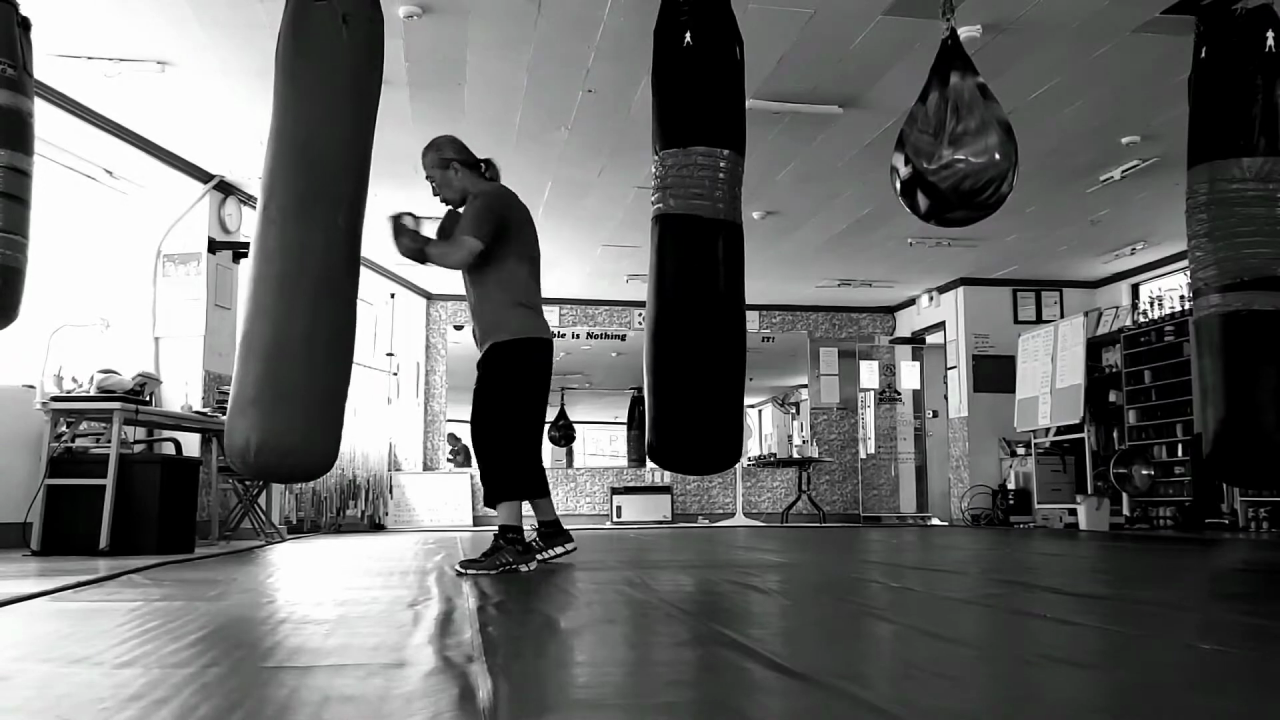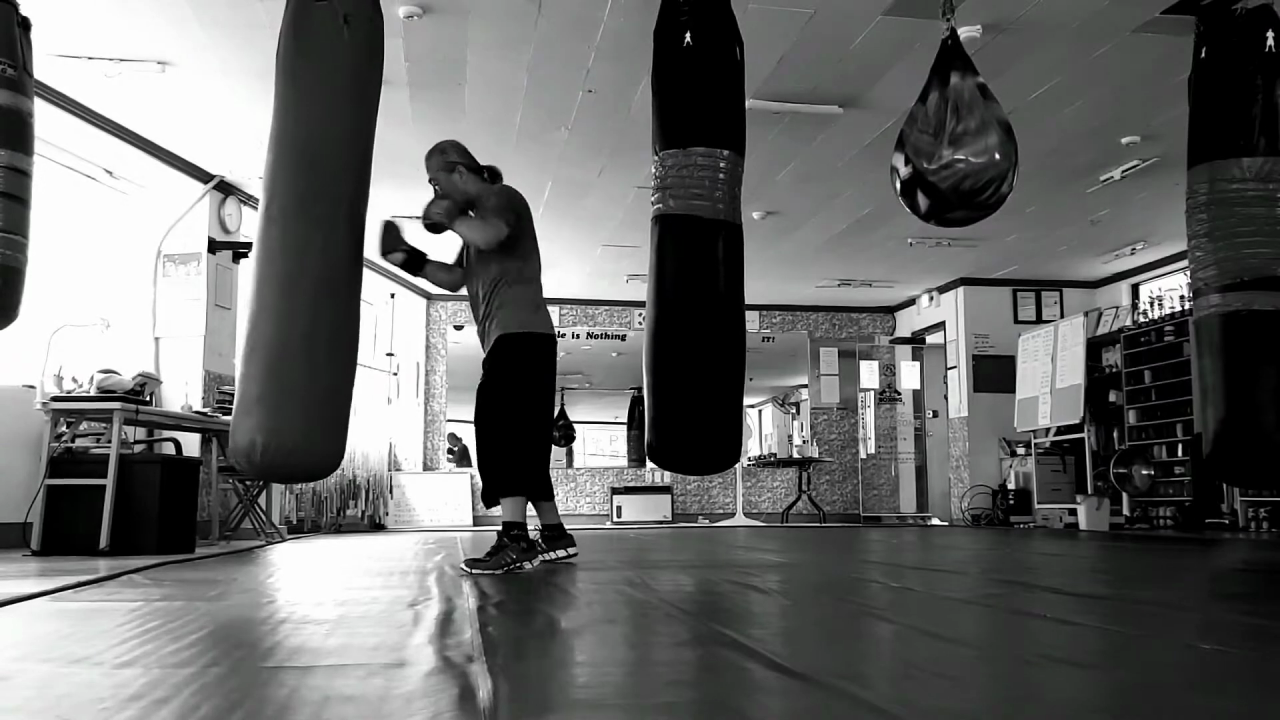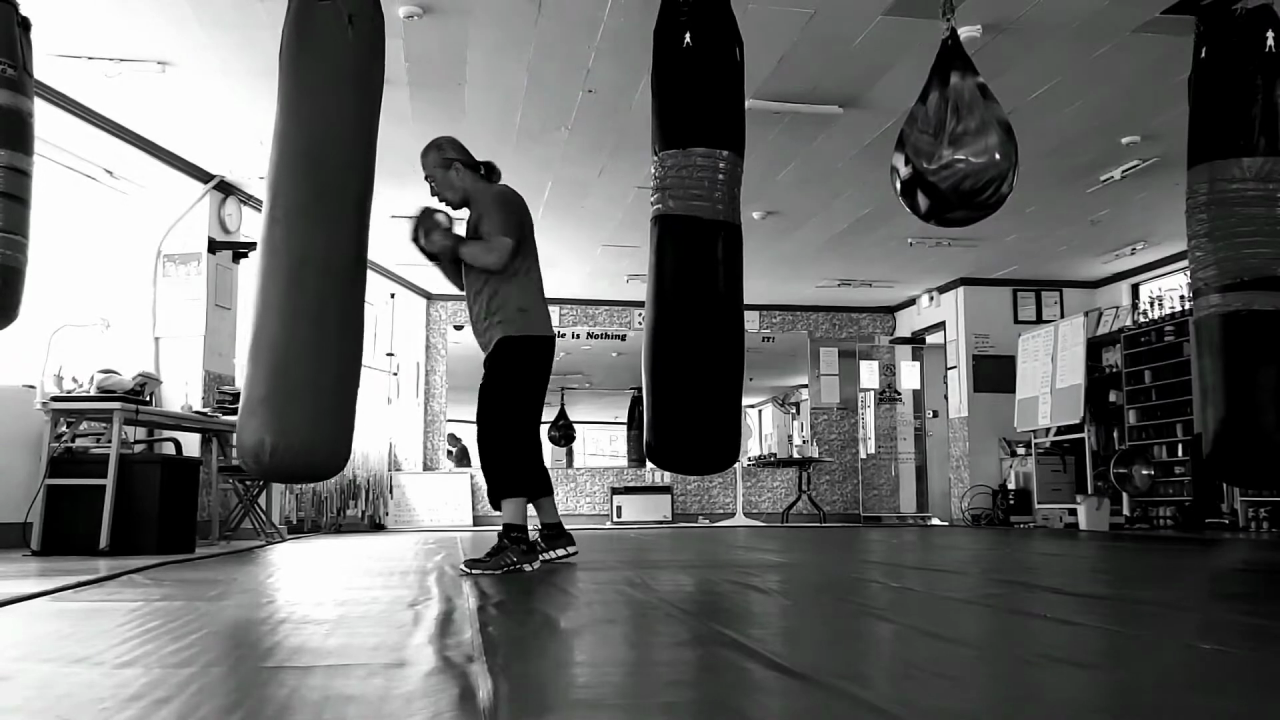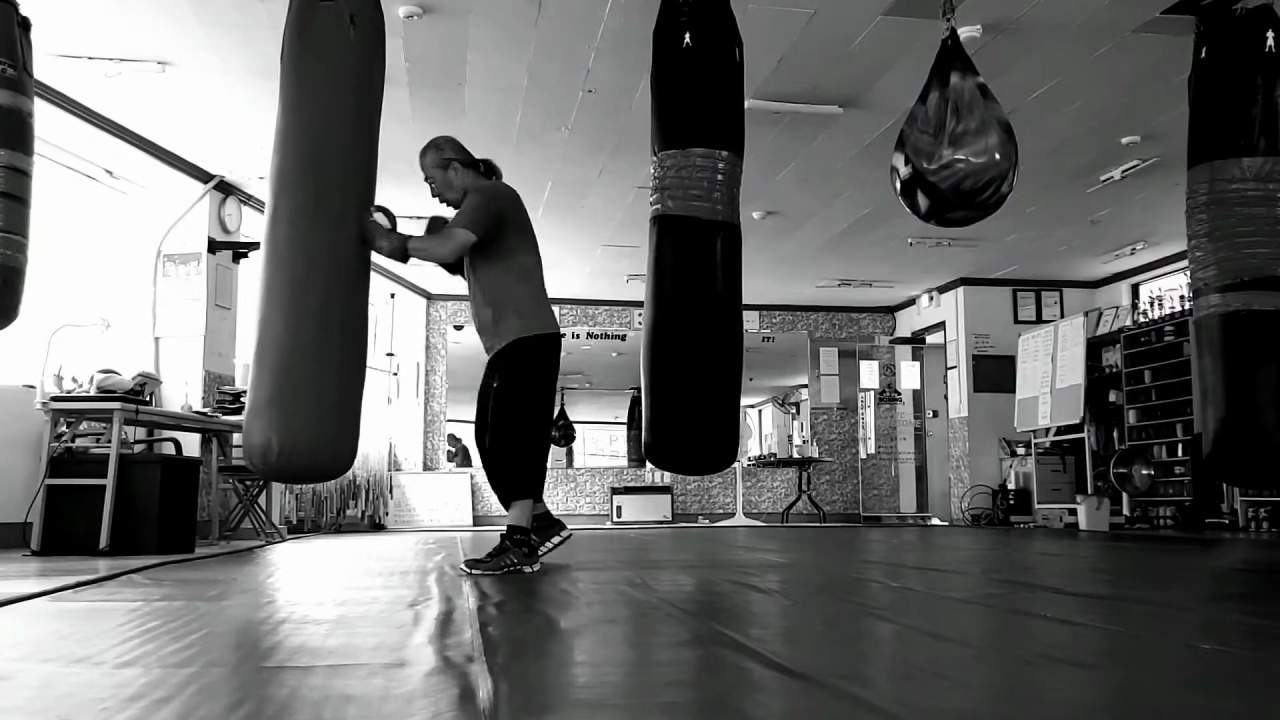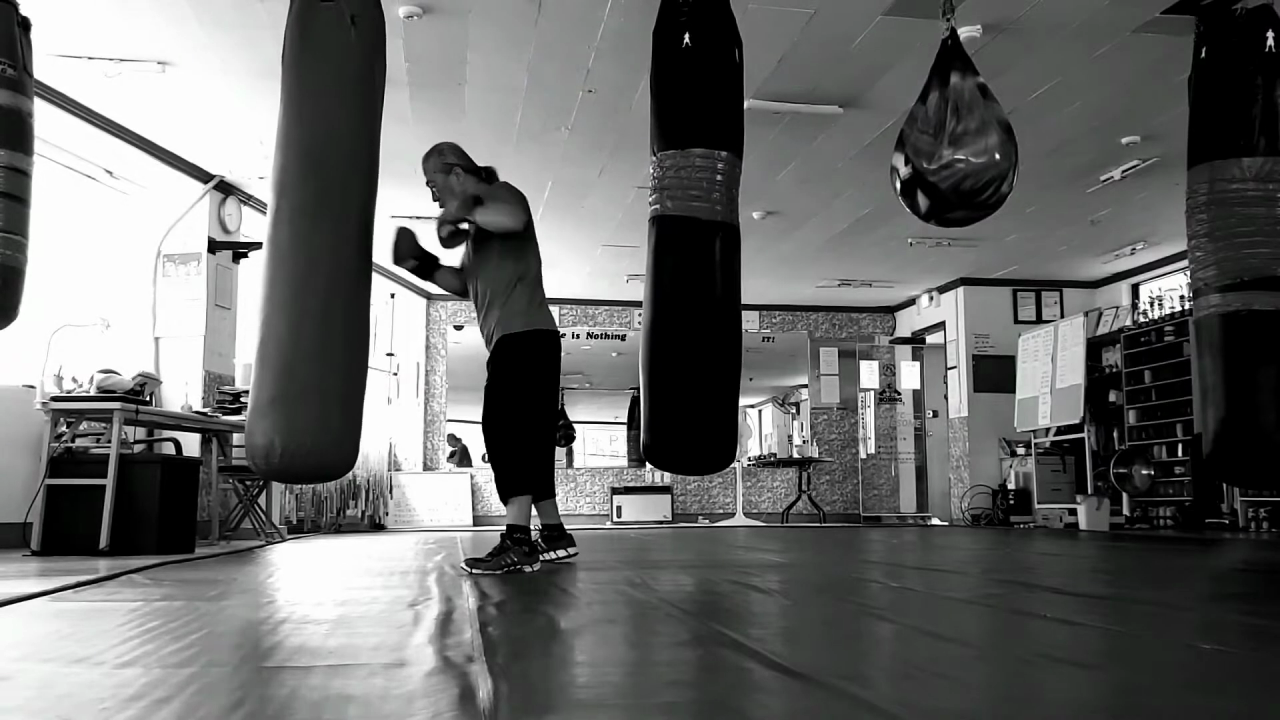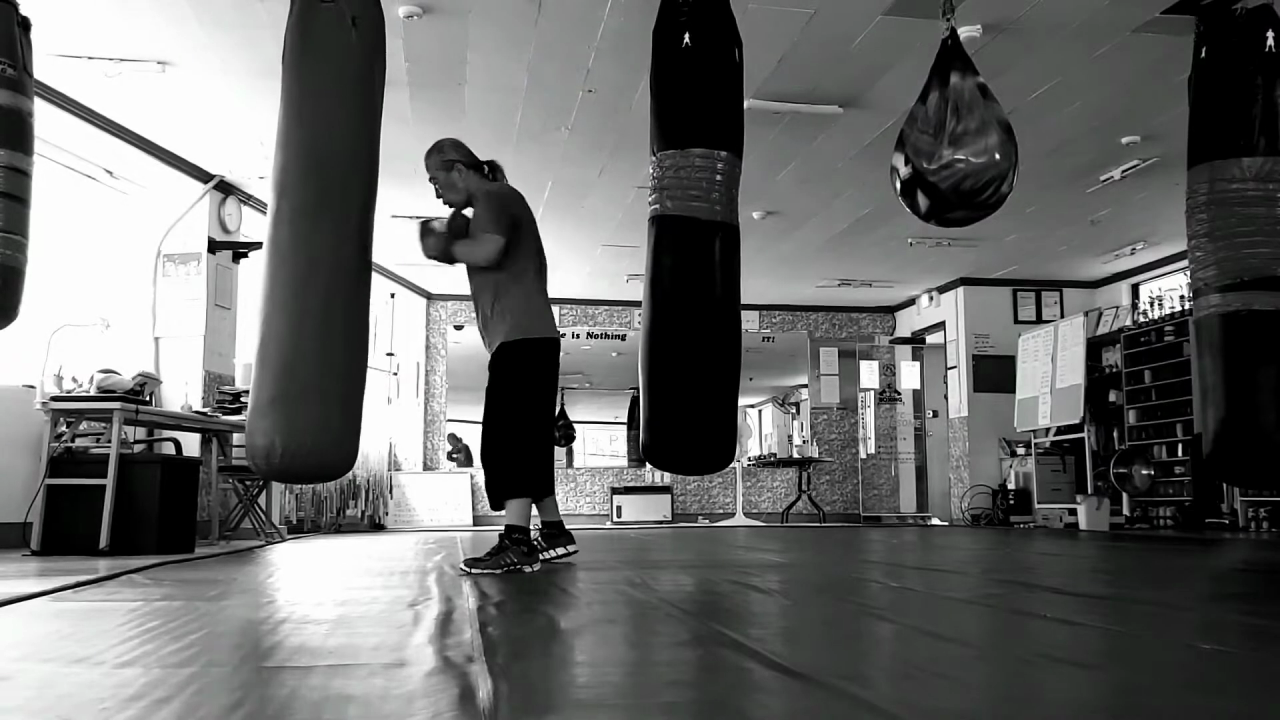
dt=0.2s
person 1, frame 1
left shoulder: (491, 199)
right shoulder: (486, 208)
left elbow: (458, 256)
right elbow: (492, 271)
left wrist: (418, 244)
right wrist: (441, 242)
left hip: (513, 341)
right hip: (521, 342)
left knee: (495, 433)
right knee: (516, 439)
left ankle: (510, 542)
right ankle: (551, 531)
person 1, frame 2
left shoulder: (502, 198)
right shoulder: (473, 216)
left elbow: (486, 237)
right elbow: (456, 279)
left wrist: (448, 217)
right wrist: (409, 259)
left hip: (520, 338)
right hip: (514, 341)
left knee: (500, 432)
right knee: (522, 438)
left ankle: (513, 539)
right ankle: (553, 535)
person 1, frame 3
left shoulder: (500, 200)
right shoulder: (481, 215)
left elbow: (496, 257)
right elbow: (469, 282)
left wrist: (446, 241)
right wrist: (441, 255)
left hip: (518, 339)
right hip: (509, 342)
left knee: (501, 433)
right knee: (516, 438)
left ankle: (515, 541)
right ankle: (554, 534)
person 1, frame 4
left shoulder: (491, 195)
right shoulder: (477, 208)
left elbow: (449, 247)
right elbow: (459, 262)
left wrist: (392, 241)
right wrist: (400, 246)
left hip: (526, 338)
right hip: (510, 342)
left knee: (510, 435)
right knee: (496, 436)
left ankle: (516, 541)
right ankle: (541, 523)
person 1, frame 5
left shoulder: (501, 196)
right shoulder: (479, 221)
left elbow: (516, 220)
right elbow: (461, 286)
left wrist: (466, 215)
right wrist: (419, 262)
left hip: (523, 335)
right hip: (513, 340)
left knee: (509, 432)
right knee: (528, 435)
left ankle: (517, 540)
right ankle: (553, 533)
person 1, frame 6
left shoulder: (495, 198)
right shoulder: (494, 207)
left elbow: (482, 253)
right elbow: (485, 268)
left wrist: (441, 246)
right wrist: (448, 245)
left hip: (521, 338)
right hip: (529, 340)
left knee: (505, 435)
right knee: (526, 437)
left ankle: (517, 541)
right ankle: (555, 534)
